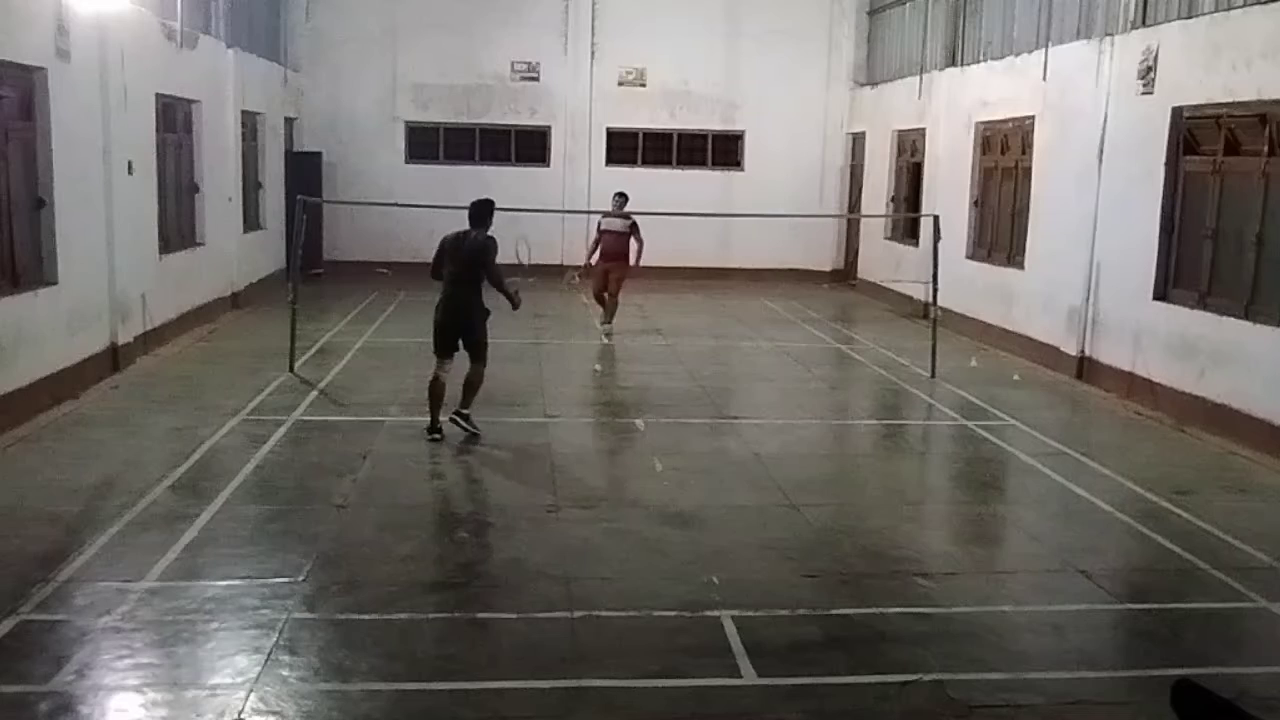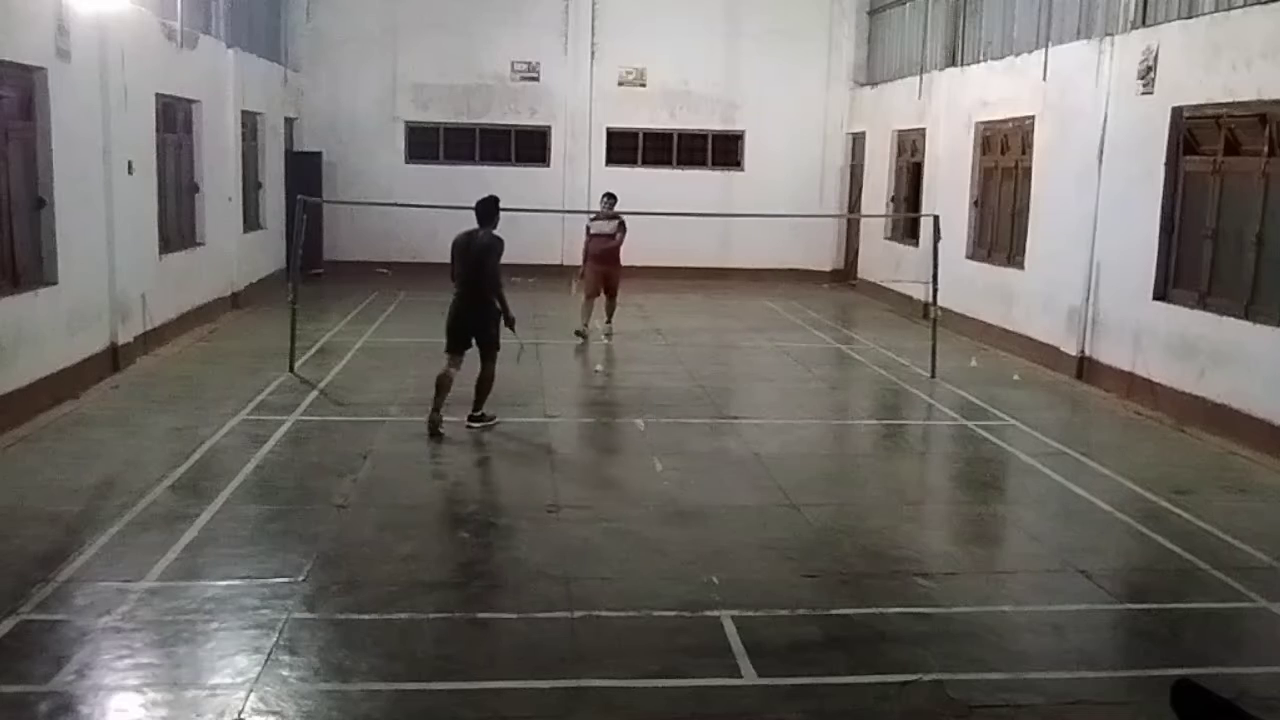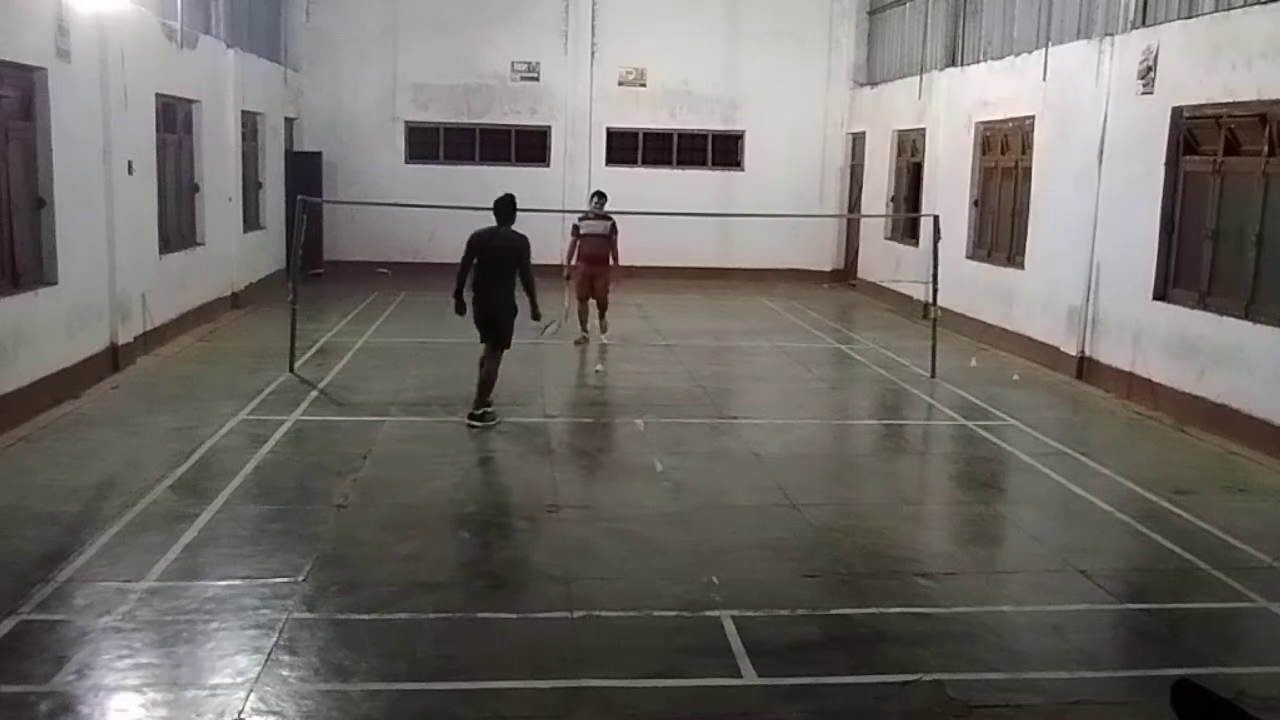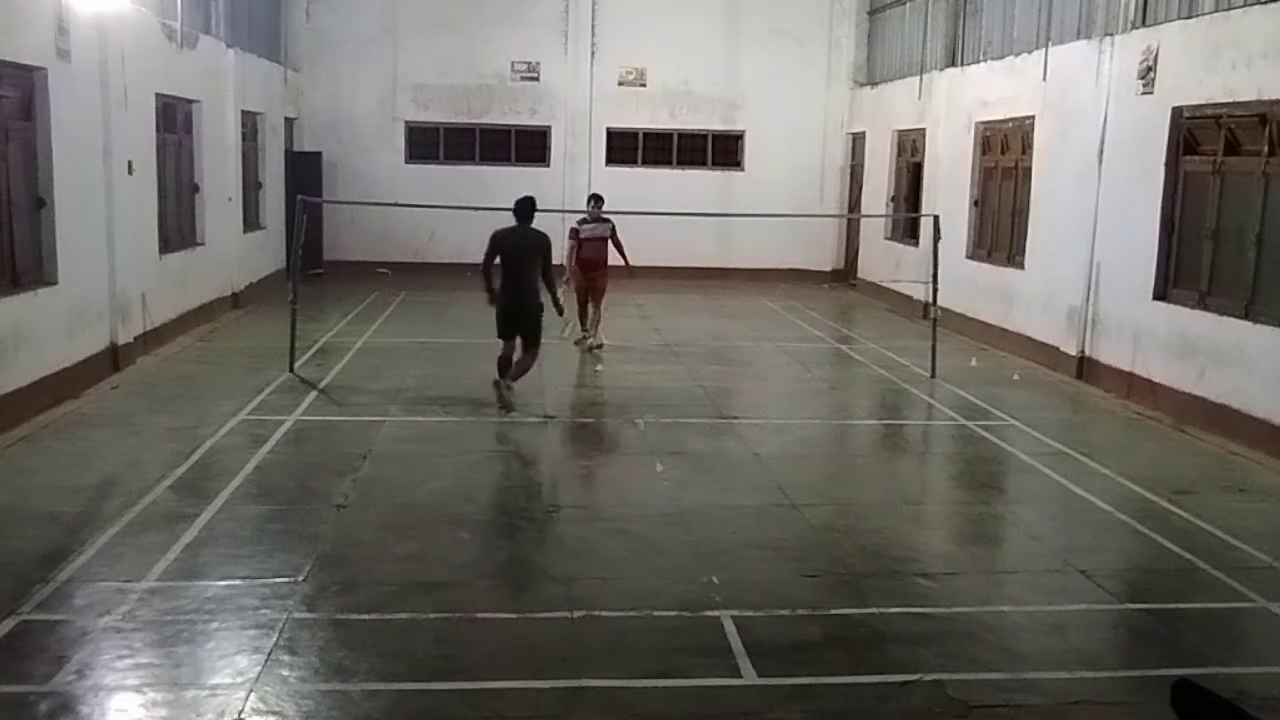
dt=0.3s
person 1, frame 1
left shoulder: (448, 240)
right shoulder: (486, 242)
left elbow: (435, 272)
right elbow: (492, 276)
right wrist: (511, 297)
left hip: (445, 308)
right hip: (471, 309)
left knee: (441, 367)
right knee: (478, 363)
left ankle: (434, 425)
right ankle: (463, 411)
person 1, frame 2
left shoulder: (460, 239)
right shoulder: (494, 242)
right elbow: (493, 278)
right wrist: (506, 311)
left hip: (459, 307)
right hip: (484, 309)
left knee: (452, 364)
right knee: (488, 363)
left ankle: (436, 411)
right ankle: (476, 414)
person 1, frame 3
left shoulder: (477, 236)
right shoulder: (520, 241)
left elbow: (464, 268)
right elbow: (526, 276)
left wrist: (458, 297)
right wrist: (534, 306)
left hip: (479, 303)
right hip: (502, 304)
left knee: (489, 350)
right knee: (493, 357)
left ankle: (483, 399)
right ankle: (478, 411)
person 1, frame 4
left shoulder: (499, 236)
right shoulder: (542, 240)
left elbow: (485, 267)
right elbow: (547, 273)
left wrist: (490, 291)
right wrist: (556, 300)
left hip: (505, 298)
right hip: (529, 299)
left knee: (507, 346)
right knee: (530, 351)
left ankle: (503, 390)
right ankle: (507, 382)
